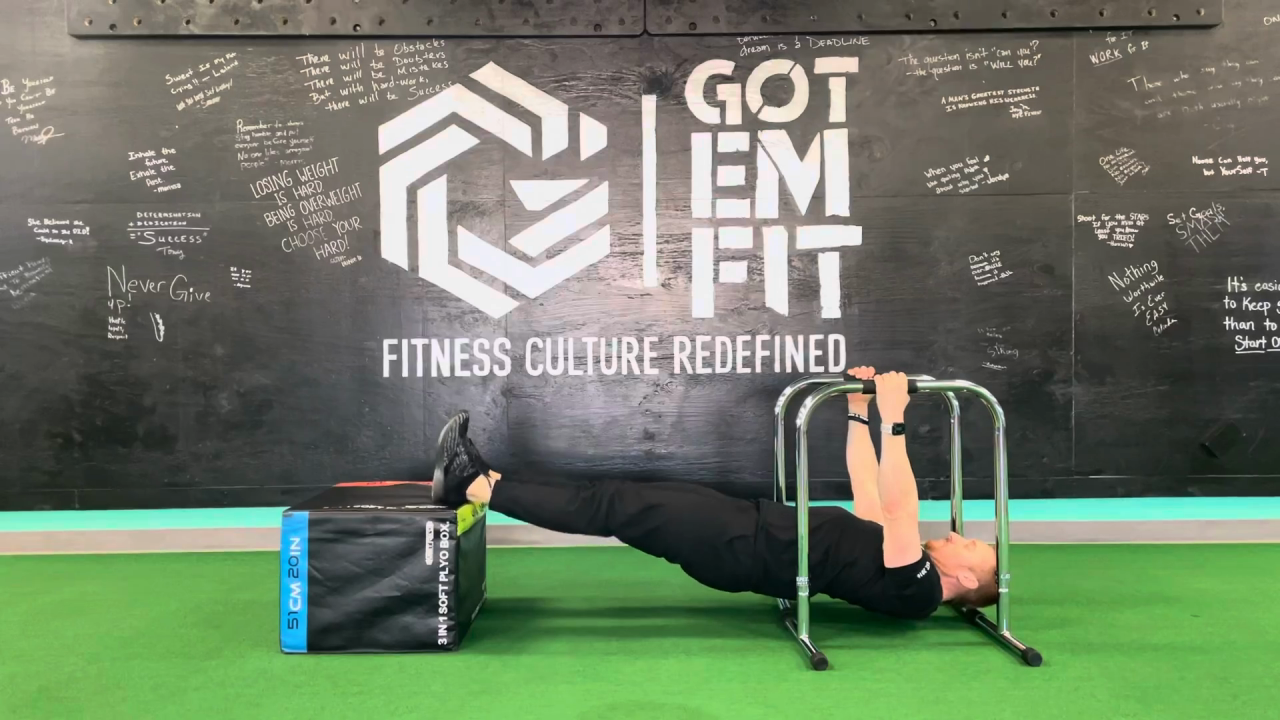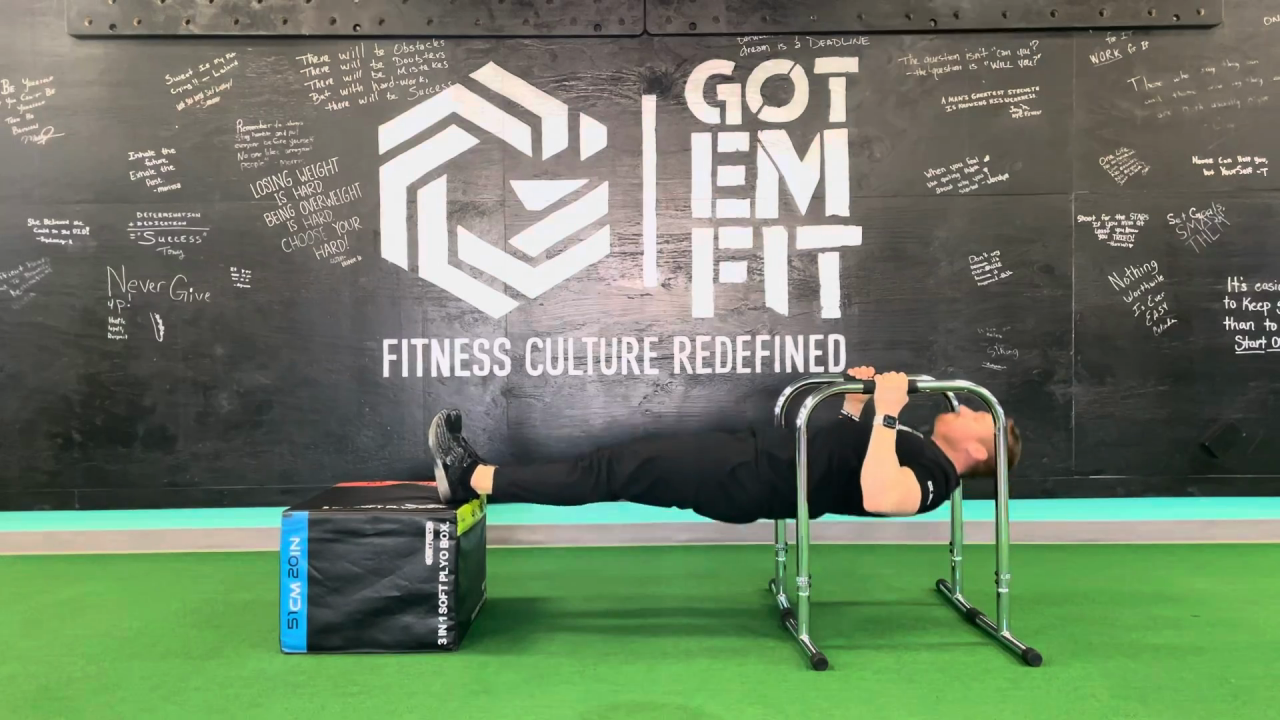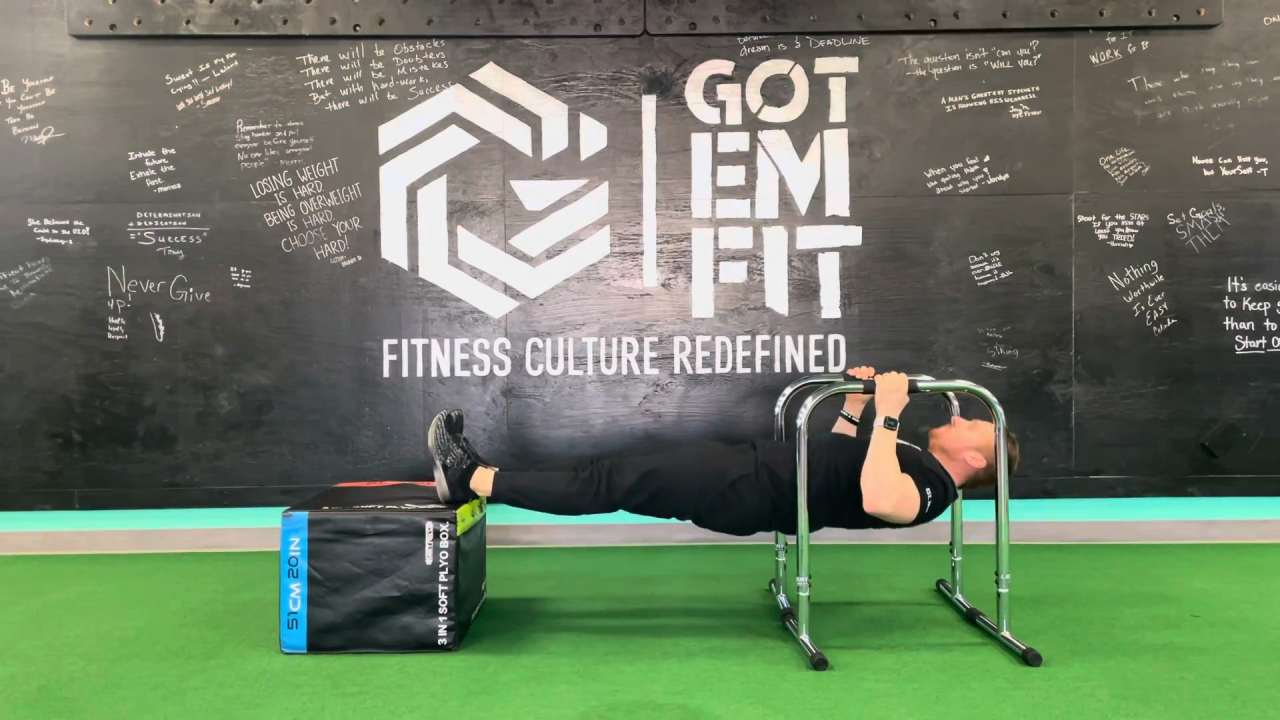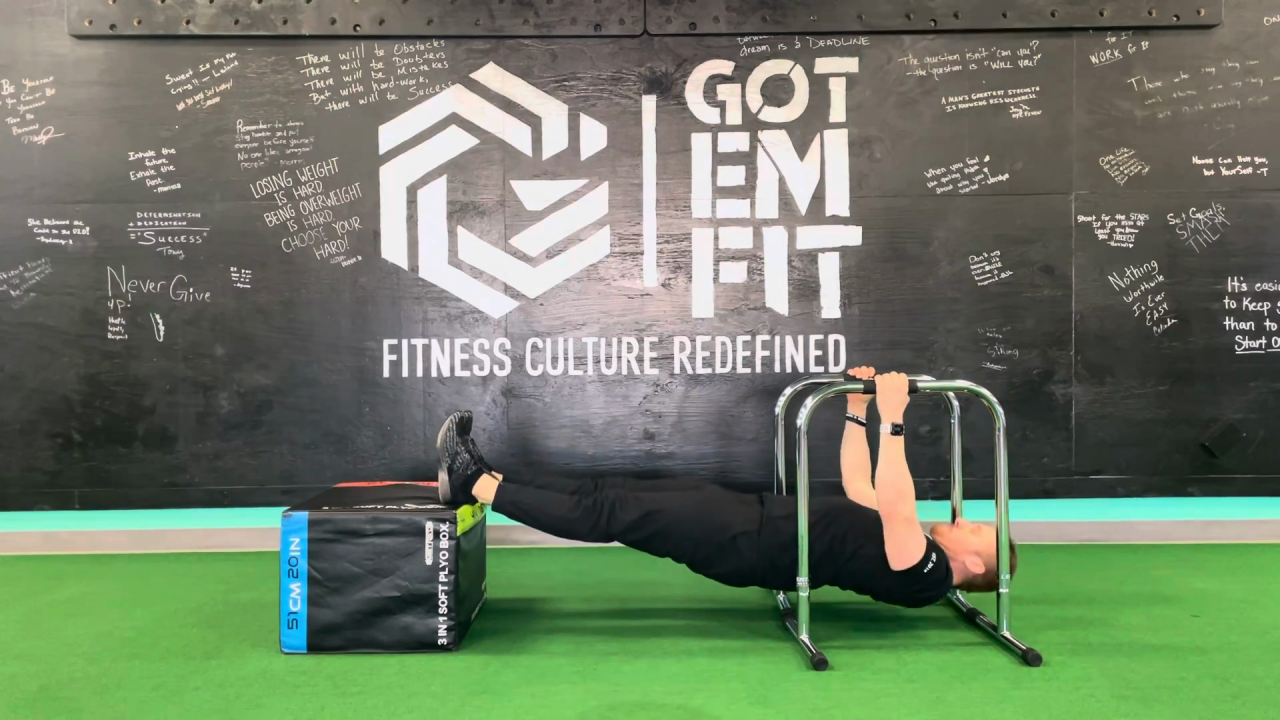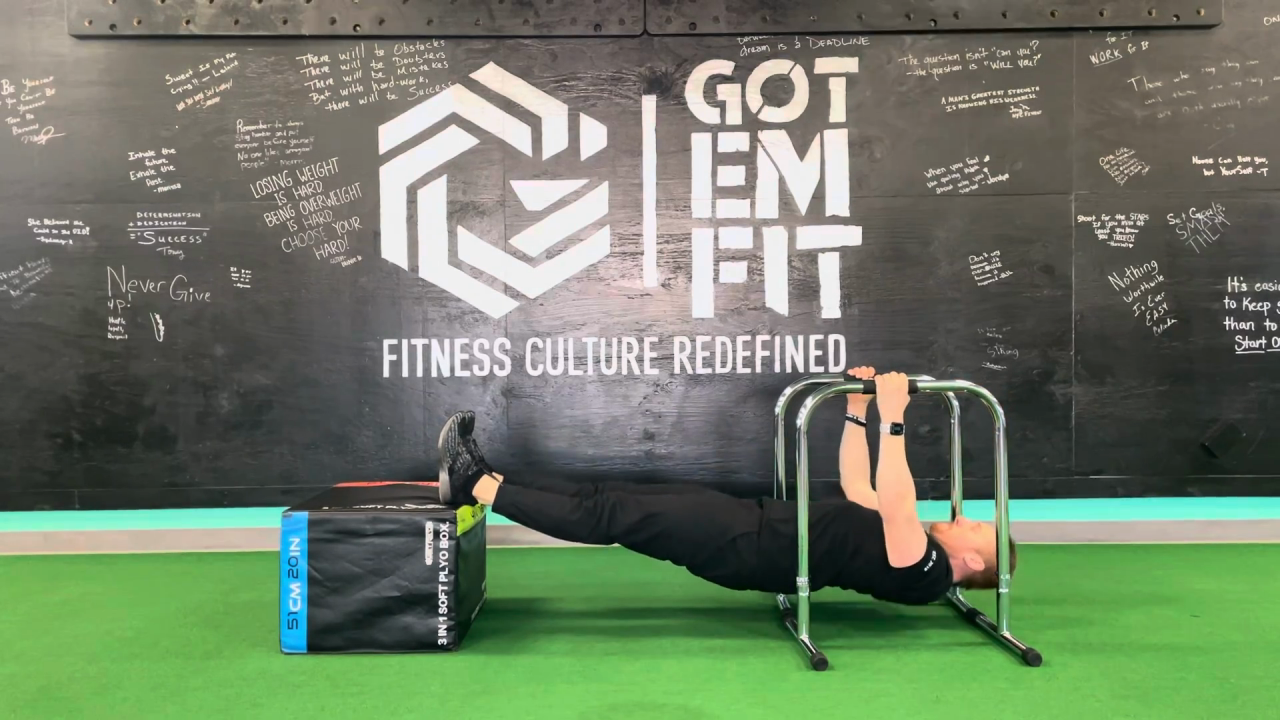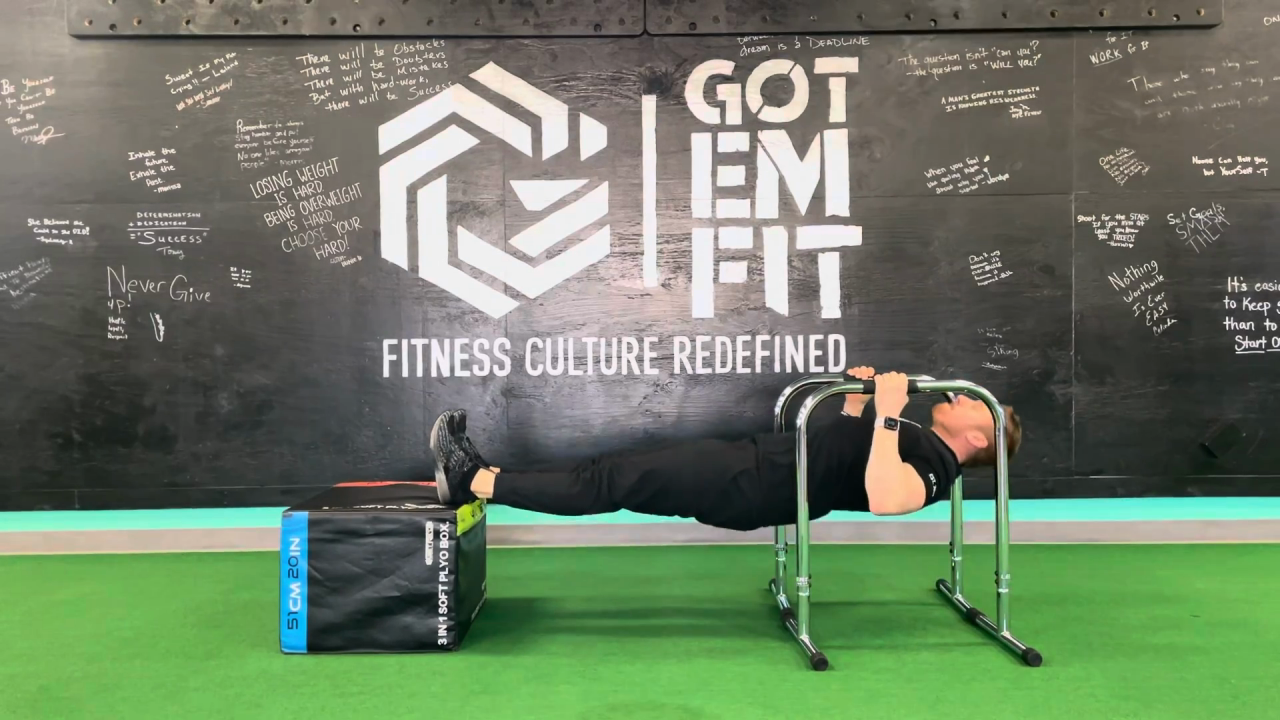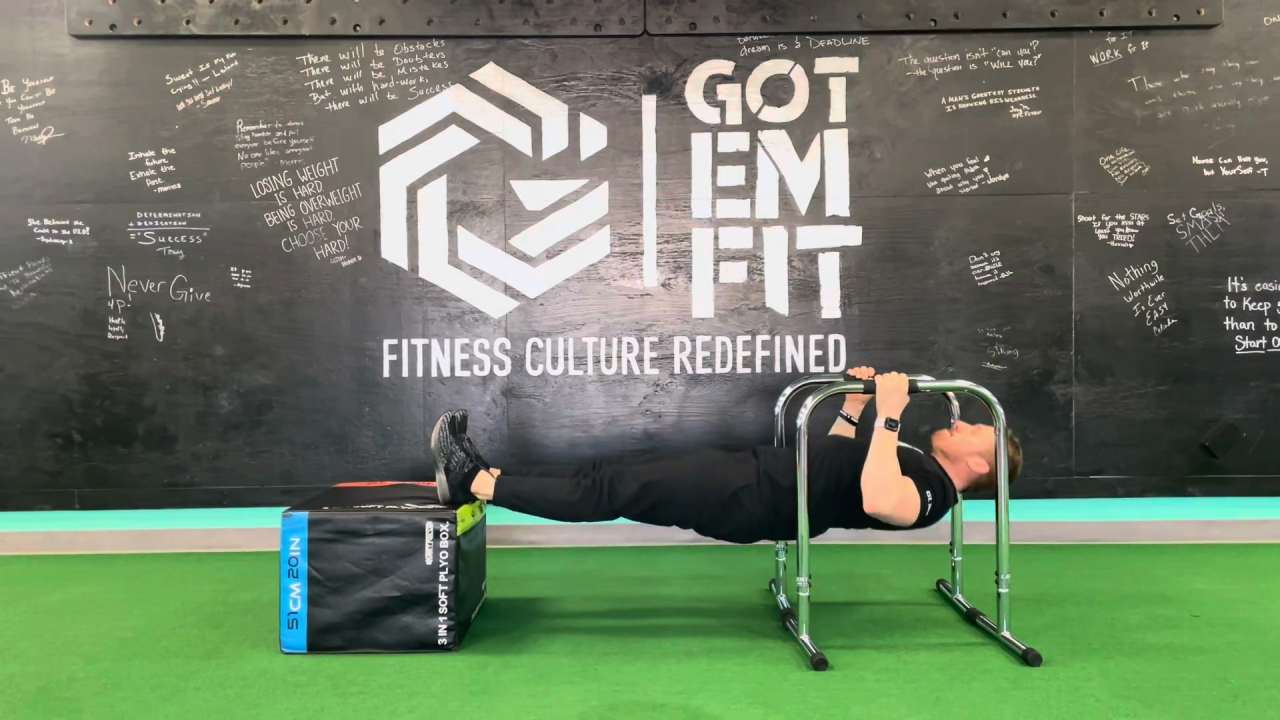
dt=0.7s
person 1, frame 1
left shoulder: (914, 590)
right shoulder: (907, 562)
left elbow: (900, 507)
right elbow: (869, 491)
left wrist: (892, 421)
right wrist: (858, 412)
left hip: (744, 551)
right hip: (752, 522)
left knee: (608, 510)
right knee: (614, 497)
left ankle: (474, 482)
right ankle: (476, 477)
person 1, frame 2
left shoulder: (930, 478)
right shoulder: (919, 457)
left elbow: (875, 496)
left wrist: (885, 413)
right wrist: (856, 403)
left hip: (747, 478)
right hip: (749, 453)
left knee: (610, 475)
right knee: (615, 463)
left ankle: (473, 478)
right ankle: (476, 473)
person 1, frame 3
left shoulder: (927, 489)
right shoulder: (918, 468)
left elbow: (874, 500)
left wrist: (887, 413)
right wrist: (856, 404)
left hip: (747, 491)
right hip: (751, 465)
left knee: (606, 485)
right knee: (611, 473)
left ankle: (472, 478)
right ankle: (476, 473)
person 1, frame 4
left shoulder: (921, 573)
right shoulder: (917, 550)
left elbow: (893, 507)
right elbow: (858, 488)
left wrist: (893, 419)
right wrist: (857, 411)
left hip: (747, 542)
right hip: (753, 512)
left knee: (606, 515)
right knee: (611, 497)
left ankle: (475, 483)
right ankle: (481, 477)
person 1, frame 5
left shoulder: (922, 570)
right shoulder: (918, 550)
left elbow: (894, 505)
right elbow: (857, 490)
left wrist: (893, 419)
right wrist: (858, 410)
left hip: (747, 546)
right hip: (751, 519)
left knee: (606, 517)
right knee: (610, 498)
left ankle: (475, 485)
right ankle: (482, 477)
person 1, frame 6
left shoulder: (931, 469)
right shoulder: (919, 448)
left elbow: (882, 498)
left wrist: (887, 414)
right wrist: (856, 403)
left hip: (750, 486)
right hip: (749, 461)
left knee: (609, 486)
right knee: (610, 471)
left ankle: (475, 481)
right ankle: (481, 475)
person 1, frame 7
left shoulder: (928, 495)
right shoulder: (919, 469)
left elbow: (876, 501)
left wrist: (888, 414)
right wrist: (855, 404)
left hip: (750, 500)
right hip: (751, 470)
left knee: (607, 493)
right knee: (609, 475)
left ankle: (474, 482)
right ankle: (479, 473)
